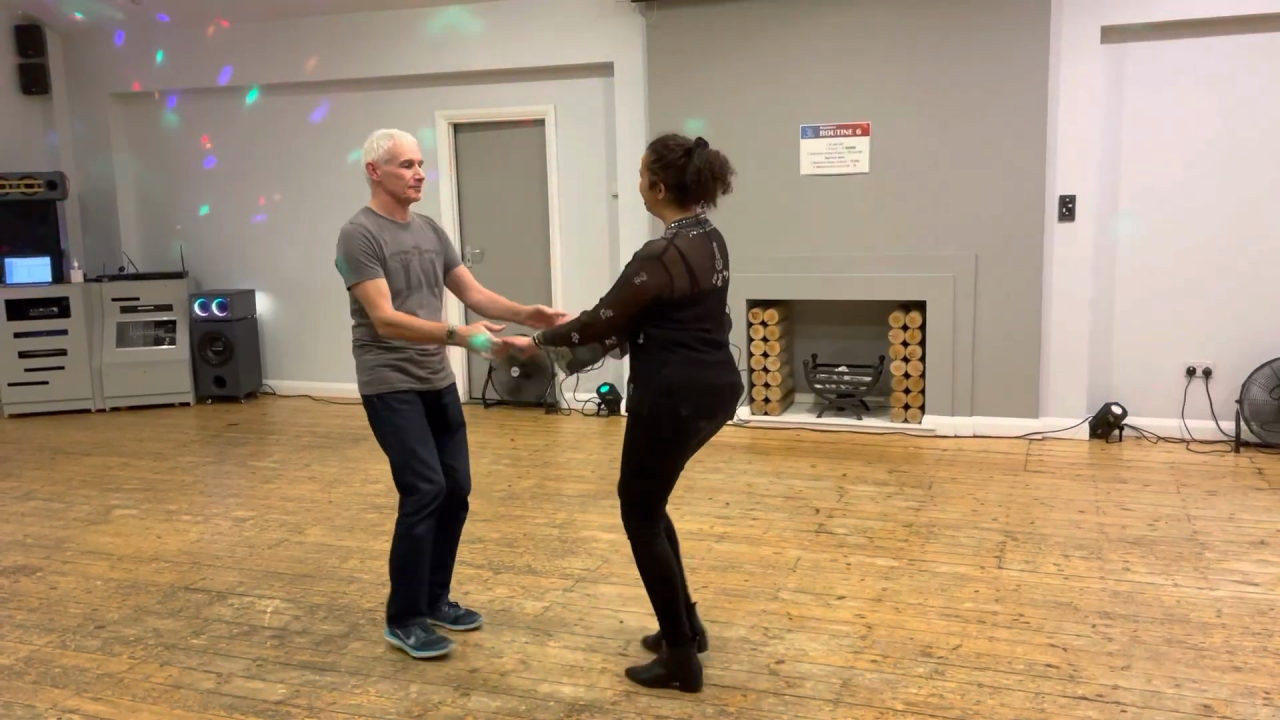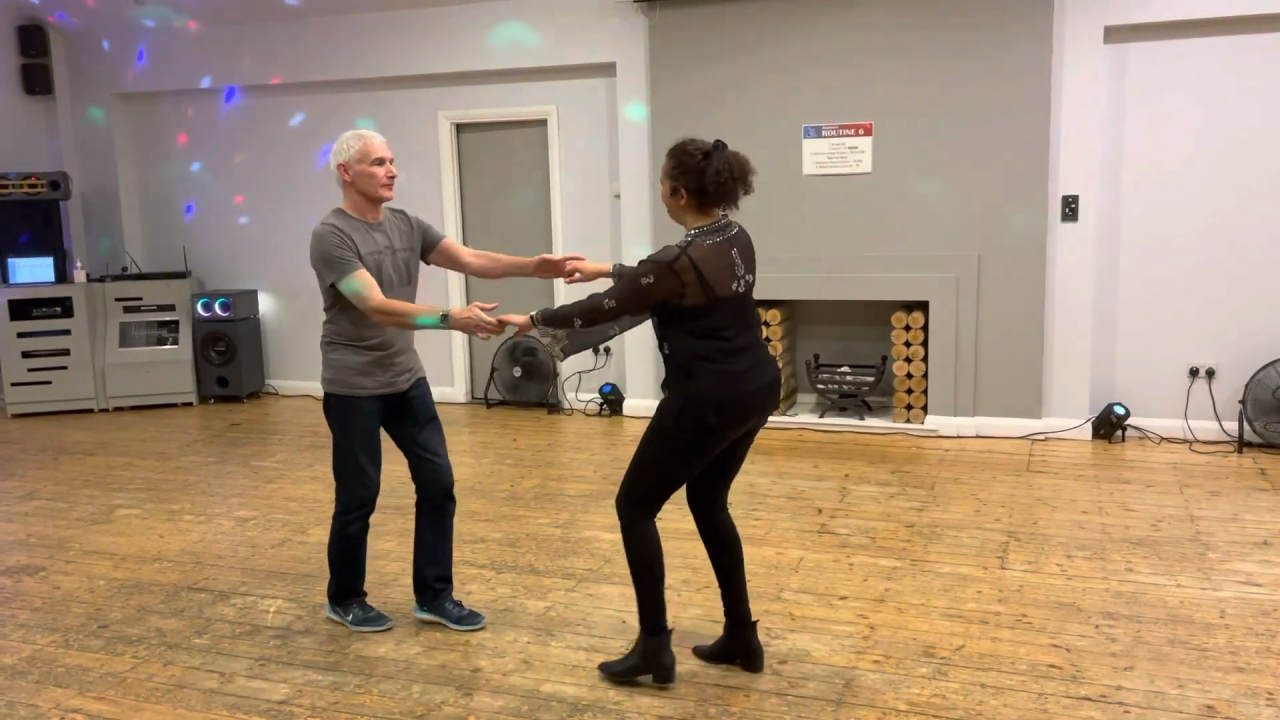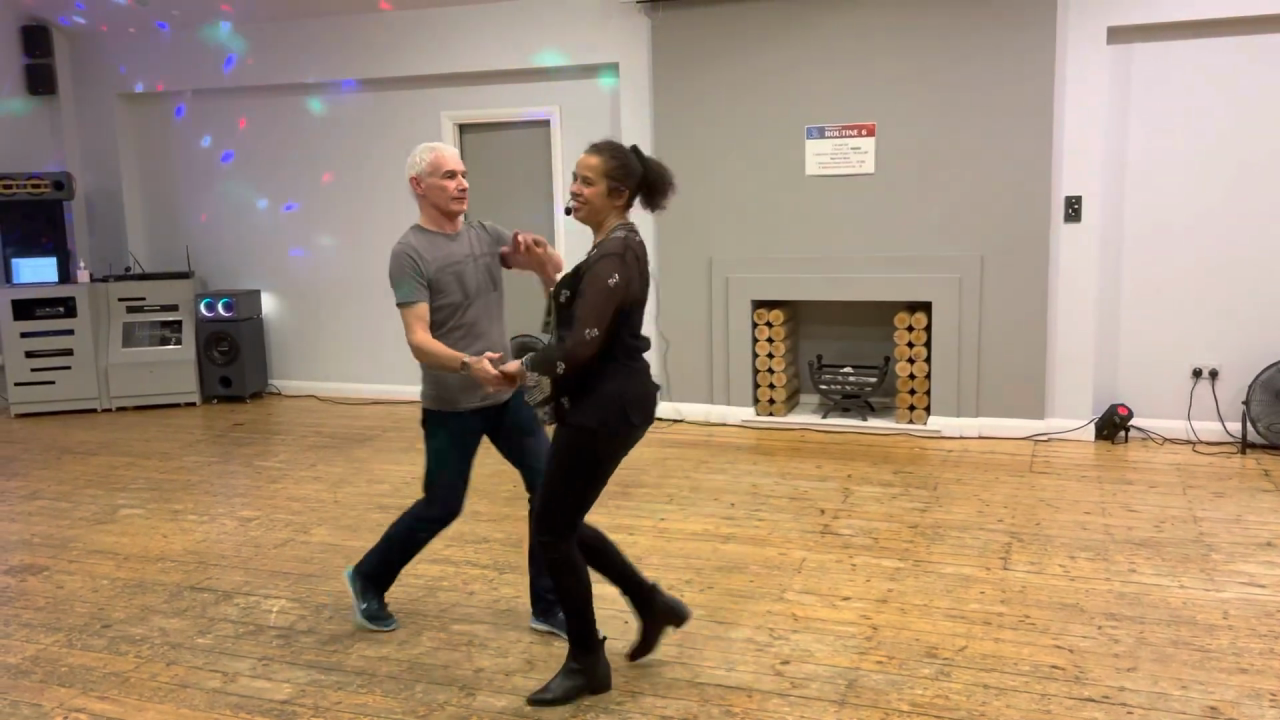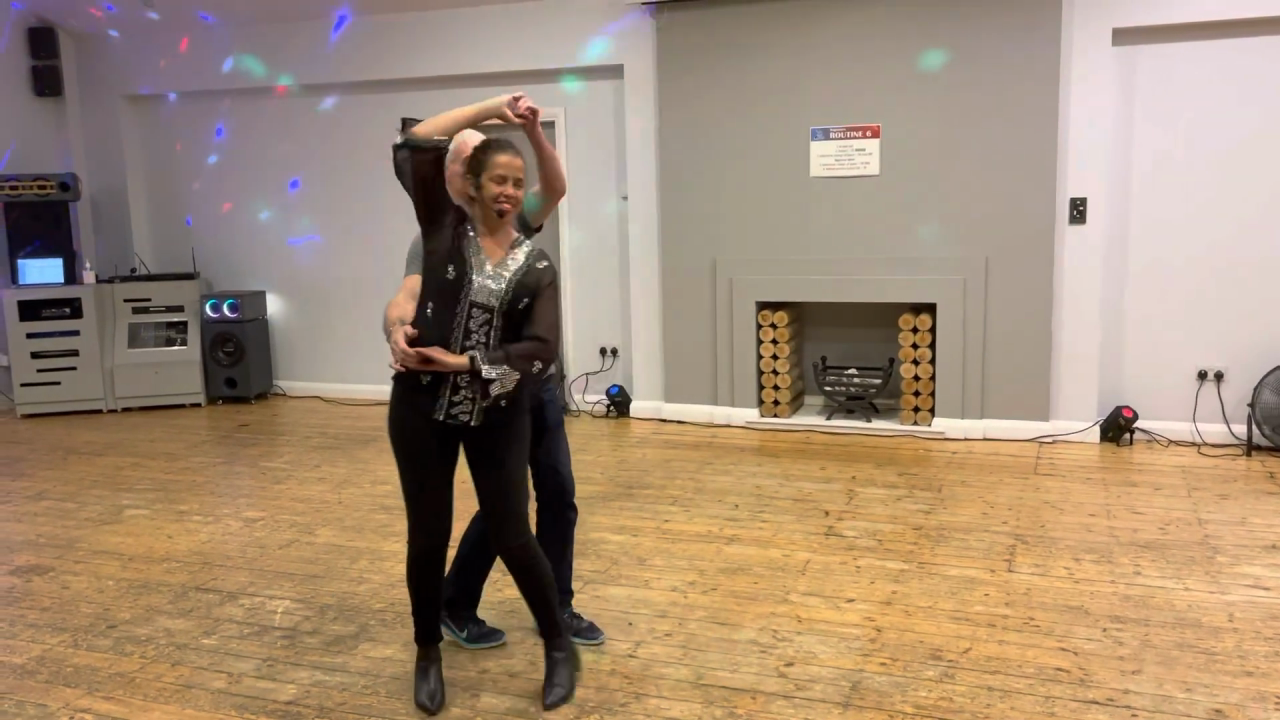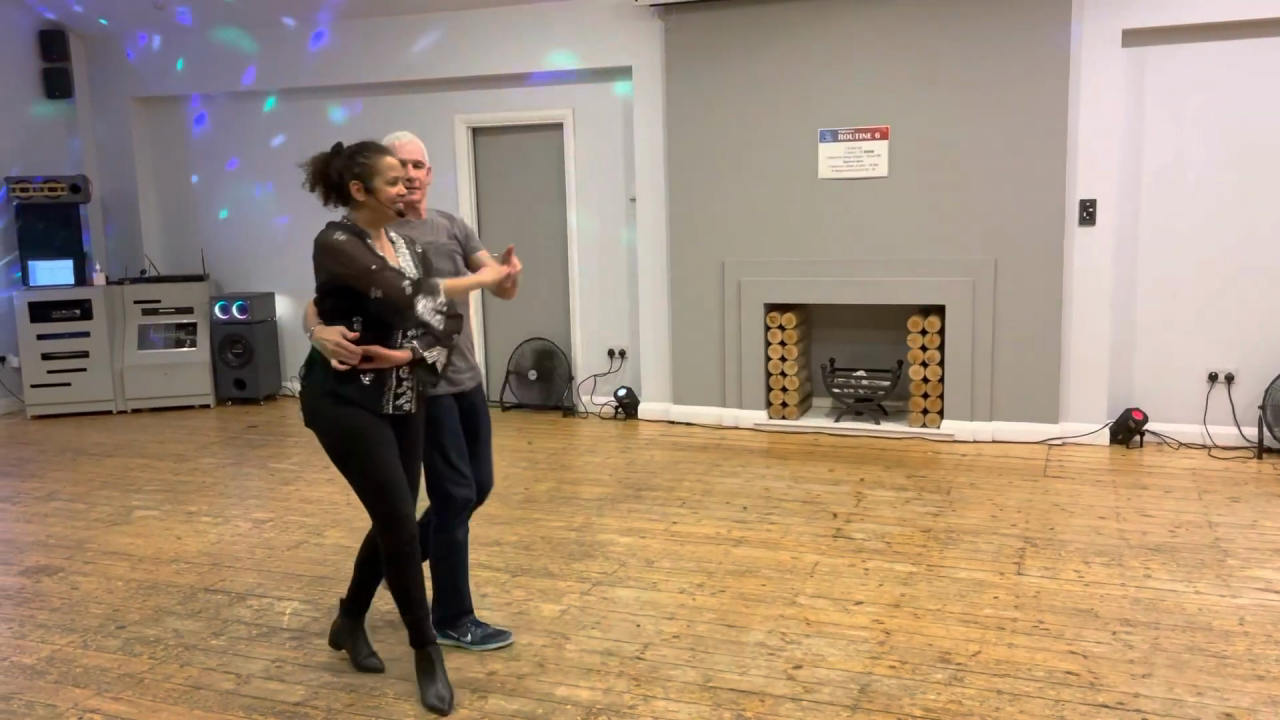
dt=0.5s
person 1, frame 1
left shoulder: (662, 254)
right shoulder: (709, 239)
left elbow: (605, 324)
left wrist: (536, 341)
right wrist: (582, 320)
left hip: (674, 396)
right hip: (716, 385)
left knee: (640, 517)
right knee: (642, 496)
left ankle: (679, 655)
right ankle: (681, 623)
person 1, frame 2
left shoulder: (680, 260)
right shoulder: (736, 239)
left elbow: (607, 308)
left wrist: (532, 321)
right wrist: (606, 268)
left hip: (706, 400)
right hip: (755, 388)
left knee: (635, 505)
right knee: (708, 504)
left ankle: (653, 646)
right ankle: (742, 637)
person 1, frame 3
left shoulder: (619, 252)
right shoulder: (602, 246)
left elbow: (579, 342)
left wrist: (521, 367)
right wrist: (547, 270)
left hip: (605, 407)
right hip: (580, 404)
left knee: (551, 529)
right knee: (560, 522)
left ankle: (587, 664)
right ankle: (652, 603)
person 1, frame 4
left shoulder: (537, 263)
right shoulder: (445, 225)
left elbow: (542, 348)
right elbow: (412, 149)
left wrist: (466, 362)
right wrist: (485, 111)
left hip: (497, 414)
right hip: (423, 405)
left knee: (511, 537)
right knee: (428, 536)
left ankle: (559, 647)
right ankle: (427, 654)
person 1, frame 5
left shoulder: (406, 246)
right shoulder: (336, 242)
left elbow: (442, 321)
right elbow: (409, 298)
left wrist: (403, 353)
right wrist: (482, 278)
left hip: (400, 400)
right hip: (346, 401)
left knee: (394, 522)
right knee: (400, 520)
left ankle: (347, 624)
right ankle: (427, 656)
person 2, frame 1
left shoulder: (430, 231)
right shoulder: (358, 235)
left elbow: (473, 292)
right elbow: (385, 319)
left wrist: (528, 314)
right wrist: (461, 336)
left hip: (437, 381)
right hip: (390, 386)
left knee: (454, 491)
right knee: (425, 491)
left ankle: (431, 598)
right ankle: (405, 617)
person 2, frame 2
left shoulder: (407, 226)
right shoulder: (330, 236)
left elbow: (471, 260)
right elbow: (378, 308)
left wrist: (535, 265)
right wrist: (452, 318)
left hip: (406, 380)
right hip: (353, 388)
left knee: (438, 483)
right knee: (359, 496)
left ankle: (433, 595)
right ankle: (344, 599)
person 2, frame 3
left shoulder: (486, 234)
right shoulder: (410, 253)
left elbow: (550, 268)
right elbow: (420, 338)
left wrist: (535, 251)
right wrist: (469, 365)
left hip: (510, 392)
right hip: (453, 401)
right knee: (442, 505)
left ankle: (548, 605)
right ankle: (369, 579)
person 2, frame 4
left shoulder: (512, 217)
left elbow: (554, 190)
right elbow: (404, 299)
left wrist: (535, 135)
right wrist: (398, 332)
left hip: (537, 379)
left knee: (559, 493)
left ankle: (557, 608)
right ankle: (455, 608)
person 2, frame 5
left shoulder: (453, 226)
left elbow: (496, 286)
left wrist: (509, 272)
right wrist: (323, 330)
left hip: (468, 380)
right hip: (422, 385)
left knee: (474, 487)
right knee: (457, 493)
right ankle: (453, 619)
